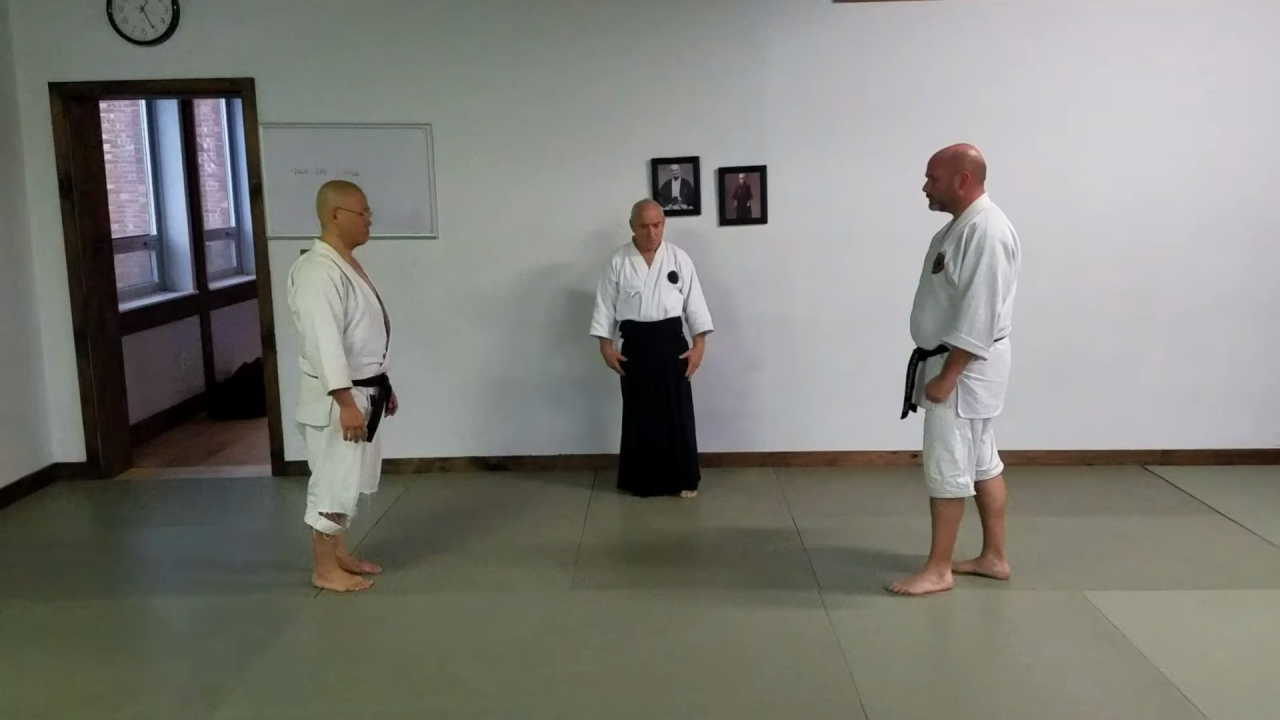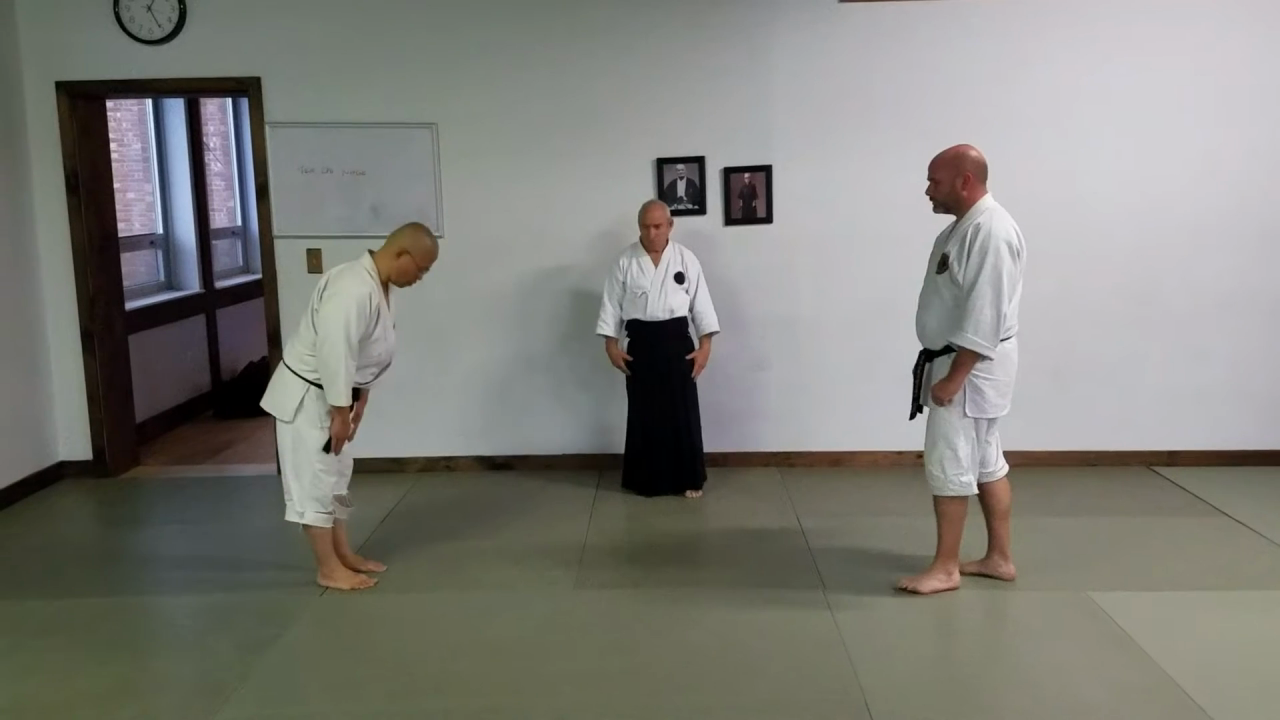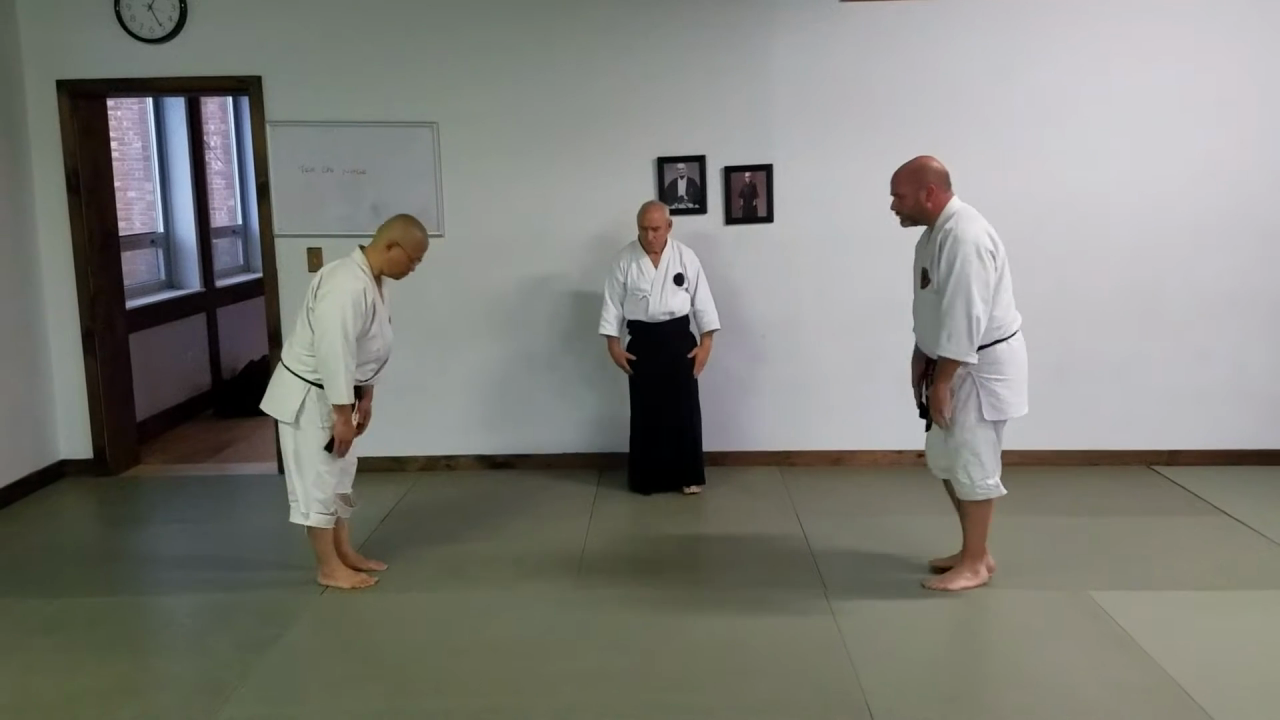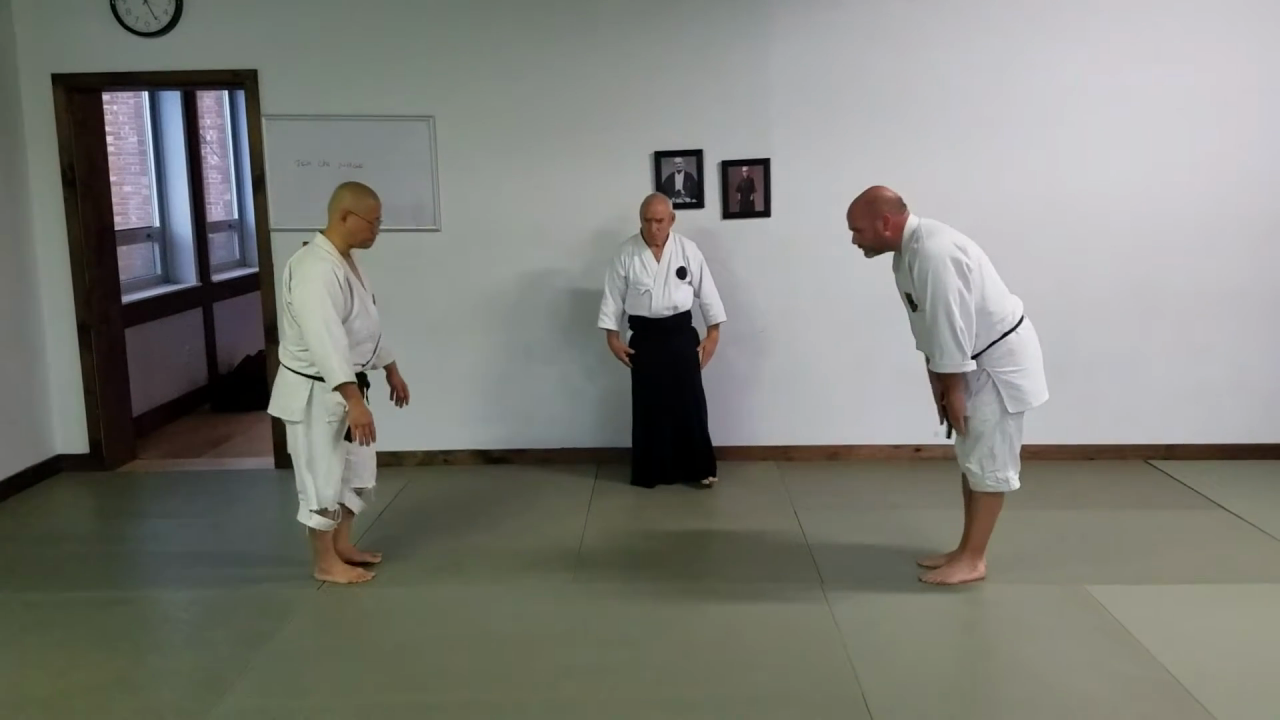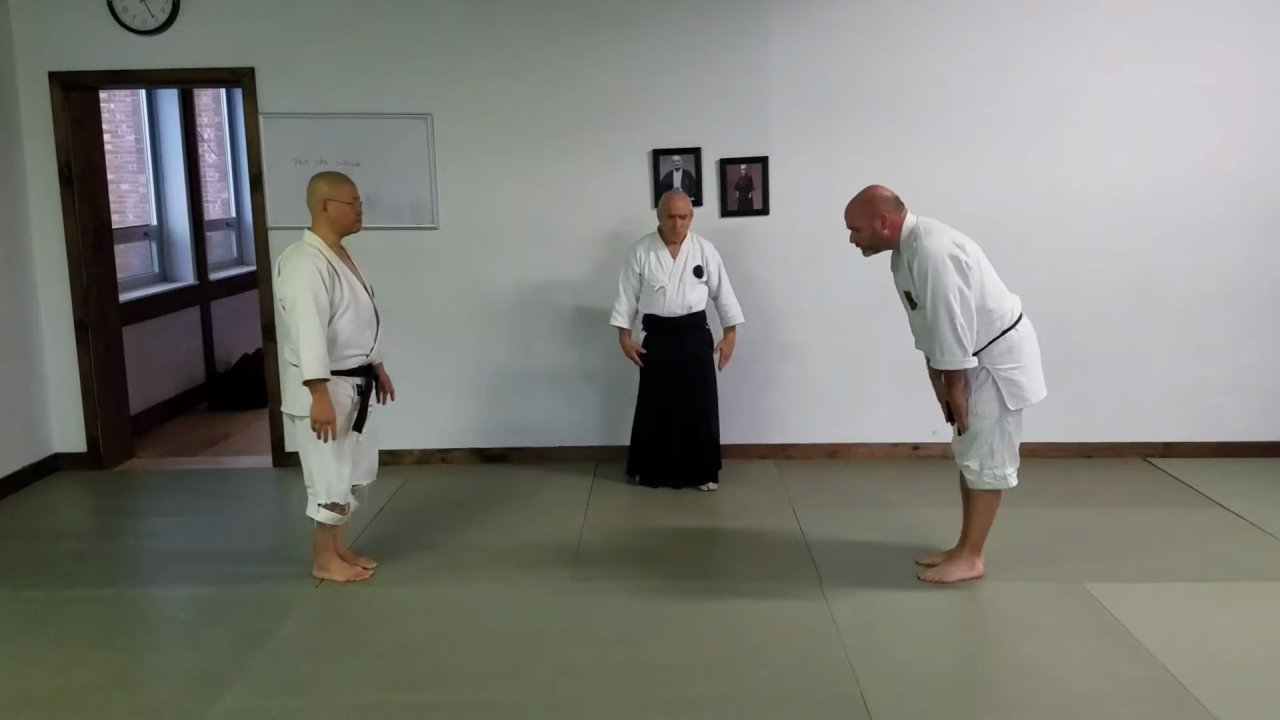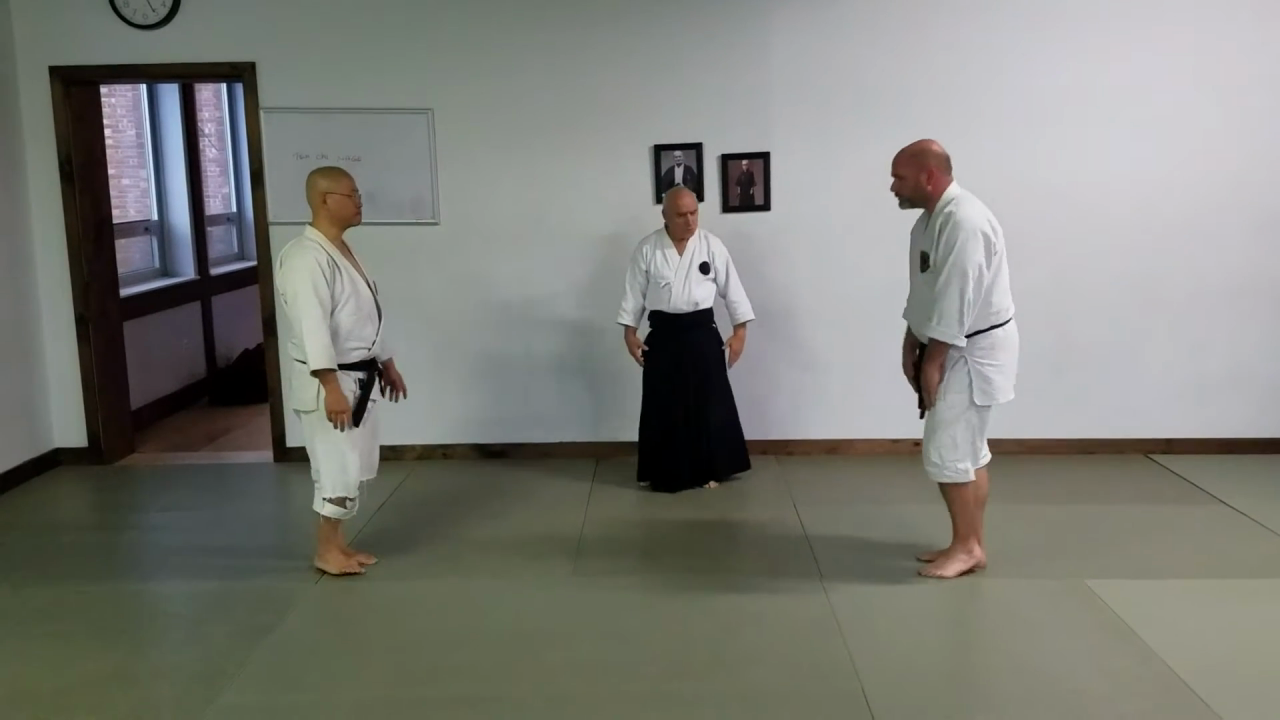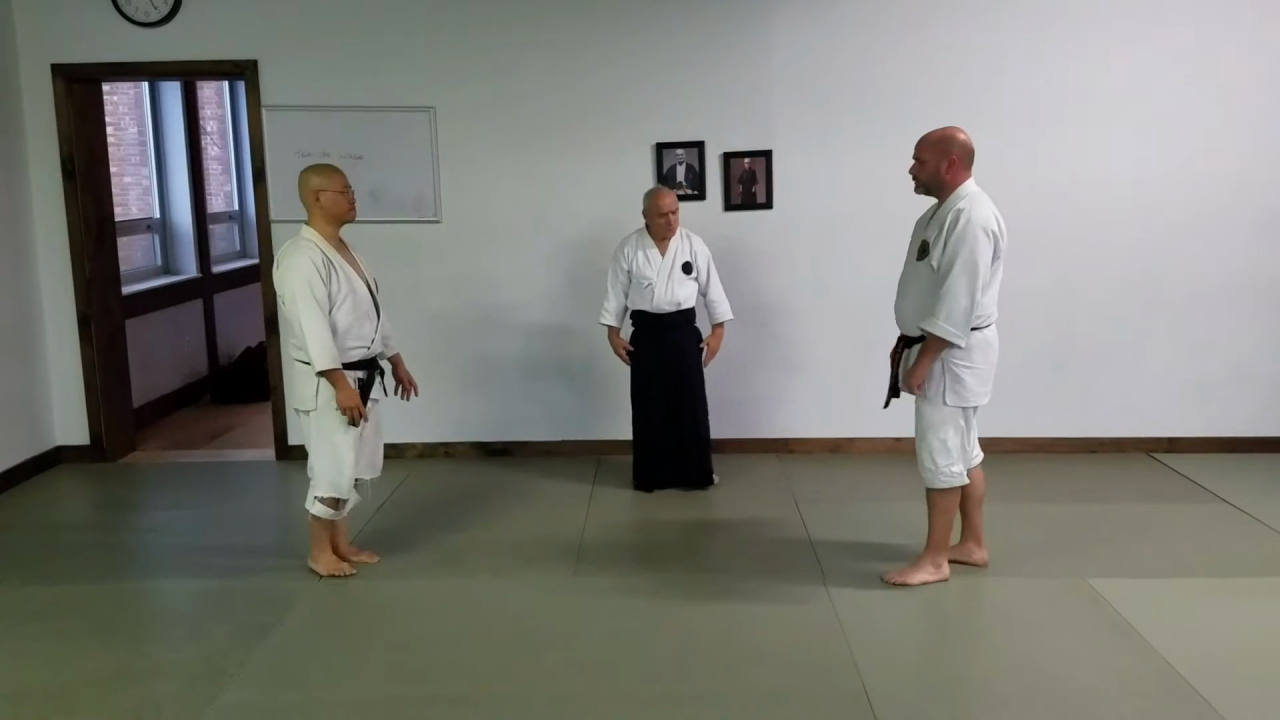
dt=0.4s
person 1, frame 1
left shoulder: (986, 231)
right shoulder: (963, 225)
left elbow: (979, 317)
left wrist: (947, 376)
right wrist: (941, 370)
left hip: (964, 367)
right hip: (953, 363)
left knee: (946, 465)
right knee: (980, 461)
left ankle: (938, 569)
right ankle: (994, 556)
person 1, frame 2
left shoulder: (991, 230)
right shoulder: (965, 225)
left elbow: (985, 317)
left wrist: (953, 378)
right wrist: (941, 368)
left hip: (972, 367)
right hip: (956, 363)
left knee: (948, 465)
right knee: (984, 462)
left ankle: (946, 566)
right ankle: (999, 558)
person 1, frame 3
left shoulder: (963, 235)
right shoulder: (937, 232)
left elbow: (964, 318)
left wrist: (941, 383)
right wrist: (921, 361)
left hip: (984, 367)
right hip: (959, 365)
left knee: (972, 466)
right knee: (946, 460)
left ankle: (974, 565)
right ankle: (973, 551)
person 1, frame 4
left shoulder: (932, 252)
right shoulder: (909, 249)
left elbow: (951, 328)
right elbow: (934, 328)
left wrist: (953, 393)
right wrist: (940, 387)
left hip: (1000, 359)
right hip: (981, 357)
left knee: (989, 460)
right knee: (974, 456)
left ankle: (972, 559)
right ankle: (967, 549)
person 1, frame 5
left shoulder: (931, 250)
right shoulder: (907, 248)
left elbow: (951, 326)
right elbow: (929, 325)
left wrist: (956, 388)
right wrist: (938, 381)
left hip: (998, 357)
right hip: (979, 356)
left knee: (987, 458)
right knee: (970, 454)
left ankle: (971, 557)
right ankle: (965, 547)
person 1, frame 6
left shoulder: (962, 220)
right shoulder: (932, 218)
left elbow: (953, 304)
right elbow: (922, 294)
left wrist: (931, 364)
right wrist: (910, 351)
left hip: (975, 352)
right hip: (959, 351)
left knee: (945, 452)
right knee: (967, 450)
left ankle: (967, 546)
right ankle: (970, 543)
person 1, frame 7
left shoulder: (970, 216)
right shoulder: (944, 210)
left elbow: (957, 303)
left wrist: (922, 360)
right wrist: (906, 345)
left hip: (951, 354)
right hip: (937, 350)
left knee: (940, 456)
right knee: (962, 451)
left ankle: (934, 560)
right ankle: (972, 544)
person 2, frame 1
left shoulder: (346, 265)
right shoulder: (316, 271)
right elbow: (325, 343)
left wrist: (384, 384)
right wrist: (346, 403)
left hip: (362, 391)
right hip: (333, 397)
left knee: (351, 479)
right knee: (335, 481)
left ankle: (340, 555)
right ankle: (324, 570)
person 2, frame 2
left shoulder: (379, 285)
right shoulder: (353, 289)
left elbow: (368, 354)
right elbow: (336, 354)
left wrist: (358, 401)
right wrist: (340, 413)
left hip: (330, 394)
right hip: (306, 395)
left knee: (334, 476)
right knee: (313, 481)
left ankle: (344, 554)
right ankle: (328, 569)
person 2, frame 3
left shoulder: (371, 279)
right shoulder: (346, 285)
left elbow: (369, 348)
right elbow: (335, 354)
left wrist: (363, 399)
right wrist: (343, 414)
left hip: (332, 395)
right hip: (308, 396)
left knee: (338, 476)
right knee: (316, 480)
left ankle: (346, 553)
right ankle: (329, 567)
person 2, frame 4
left shoulder: (343, 260)
right shoulder: (315, 268)
left elbow: (364, 324)
right elbow: (327, 339)
left wrist: (390, 369)
right wrist: (354, 400)
left hip: (341, 389)
right hip: (314, 392)
left knee: (357, 470)
right knee: (323, 477)
left ankle: (343, 545)
right ankle: (325, 562)
person 2, frame 5
left shoulder: (338, 255)
right shoulder: (305, 263)
right elbow: (308, 334)
left wrist: (378, 367)
right wrist: (320, 396)
left hip: (353, 383)
right hip: (325, 387)
left knee: (353, 470)
right knee: (330, 474)
left ankle: (338, 549)
right ankle: (325, 560)
person 2, frame 6
left shoulder: (341, 250)
right shoulder: (306, 256)
left elbow: (366, 315)
right elbow: (312, 327)
left wrist: (386, 365)
right wrist: (331, 387)
left hip: (358, 377)
right hip: (328, 381)
left knee: (353, 466)
right knee: (338, 468)
left ankle: (337, 544)
right ankle: (326, 550)
person 2, frame 7
left shoulder: (343, 249)
right shoulder: (302, 257)
left elbow: (371, 312)
right elbow: (313, 327)
left wrist: (396, 361)
right wrist: (340, 385)
left hip: (361, 375)
right hip: (327, 382)
left knee: (354, 466)
right knee: (332, 468)
left ankle: (339, 542)
right ankle: (319, 551)
person 3, frame 1
left shoulder: (678, 258)
right shoulder: (619, 261)
left elbow: (694, 302)
right elbow: (606, 305)
left wrist: (699, 344)
right wrist: (606, 346)
left hip: (671, 342)
right hip: (635, 345)
left knee: (678, 413)
right knee: (639, 415)
left ankle: (684, 479)
right ankle: (640, 480)
person 3, frame 2
left shoulder: (685, 258)
right shoulder: (626, 260)
left elbow: (700, 302)
right elbow: (612, 304)
left wrist: (705, 345)
right wrist: (612, 345)
left hip: (677, 342)
right hip: (641, 344)
left knee: (683, 412)
right knee: (644, 414)
left ankle: (688, 479)
right ankle: (645, 479)
person 3, frame 3
left shoulder: (685, 256)
right shoulder: (625, 259)
left elbow: (701, 300)
right elbow: (613, 303)
left wrist: (706, 342)
right wrist: (614, 344)
left hip: (678, 339)
right hip: (642, 342)
left knee: (684, 408)
right knee: (646, 412)
left ankle: (689, 475)
right ankle: (648, 477)
person 3, frame 4
left shoulder: (687, 249)
right shoulder: (626, 253)
left elbow: (706, 291)
right elbow: (614, 296)
left wrist: (713, 333)
right wrist: (613, 337)
left hip: (681, 334)
right hip: (644, 337)
left knee: (689, 402)
right knee: (648, 406)
left ankle: (699, 468)
right ankle: (649, 471)
person 3, frame 5
left shoulder: (704, 249)
right shoulder: (641, 251)
left elbow: (722, 293)
right elbow: (628, 294)
left wrist: (730, 334)
right wrist: (624, 335)
left hip: (695, 335)
right hip: (657, 336)
left knee: (700, 406)
right knee: (654, 406)
left ankle: (702, 472)
right ankle: (650, 470)
person 3, frame 6
left shoulder: (711, 245)
right shoulder: (647, 248)
left elbow: (731, 288)
right elbow: (634, 292)
left wrist: (739, 331)
right wrist: (630, 332)
left hip: (701, 332)
right hip: (662, 334)
left knee: (708, 403)
right knee: (660, 407)
left ankle: (708, 470)
right ankle: (660, 473)
person 3, frame 7
left shoulder: (693, 244)
right shoulder: (629, 248)
left elbow: (711, 288)
right elbow: (617, 292)
left wrist: (717, 330)
right wrist: (613, 333)
left hip: (683, 332)
right hip: (646, 334)
left knee: (690, 403)
right knee: (648, 407)
left ankle: (695, 471)
right ankle: (650, 473)
